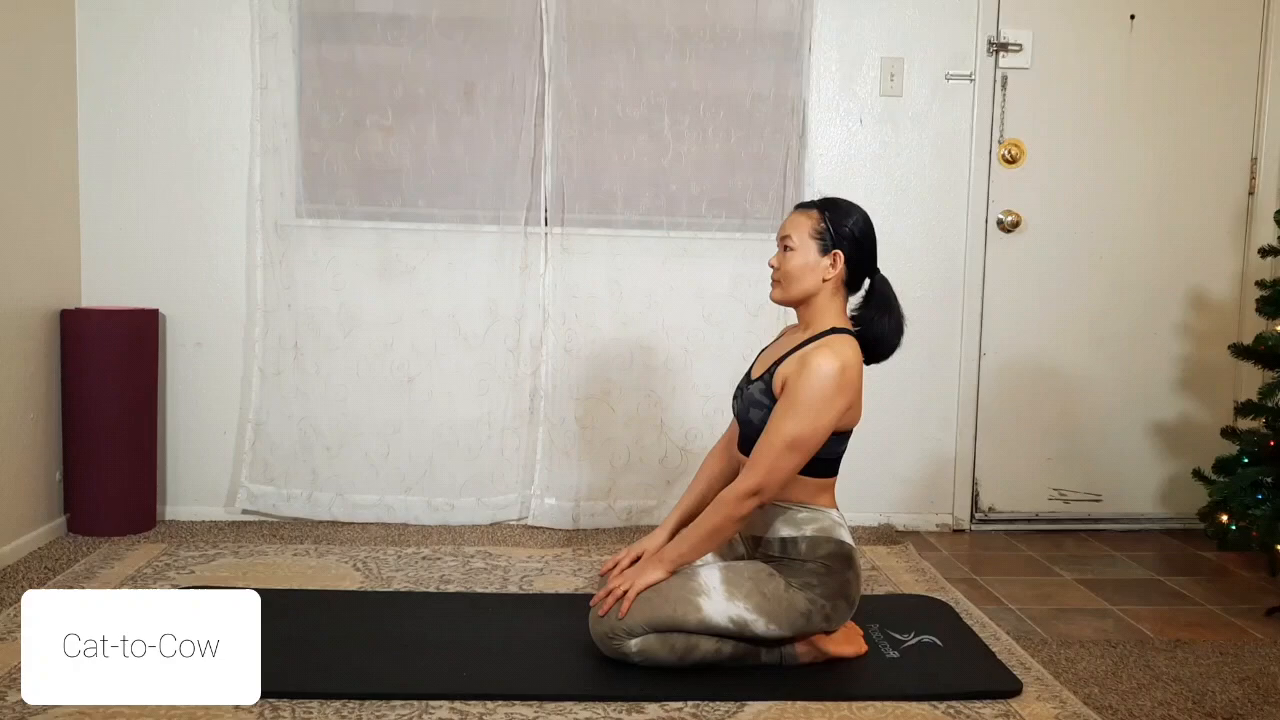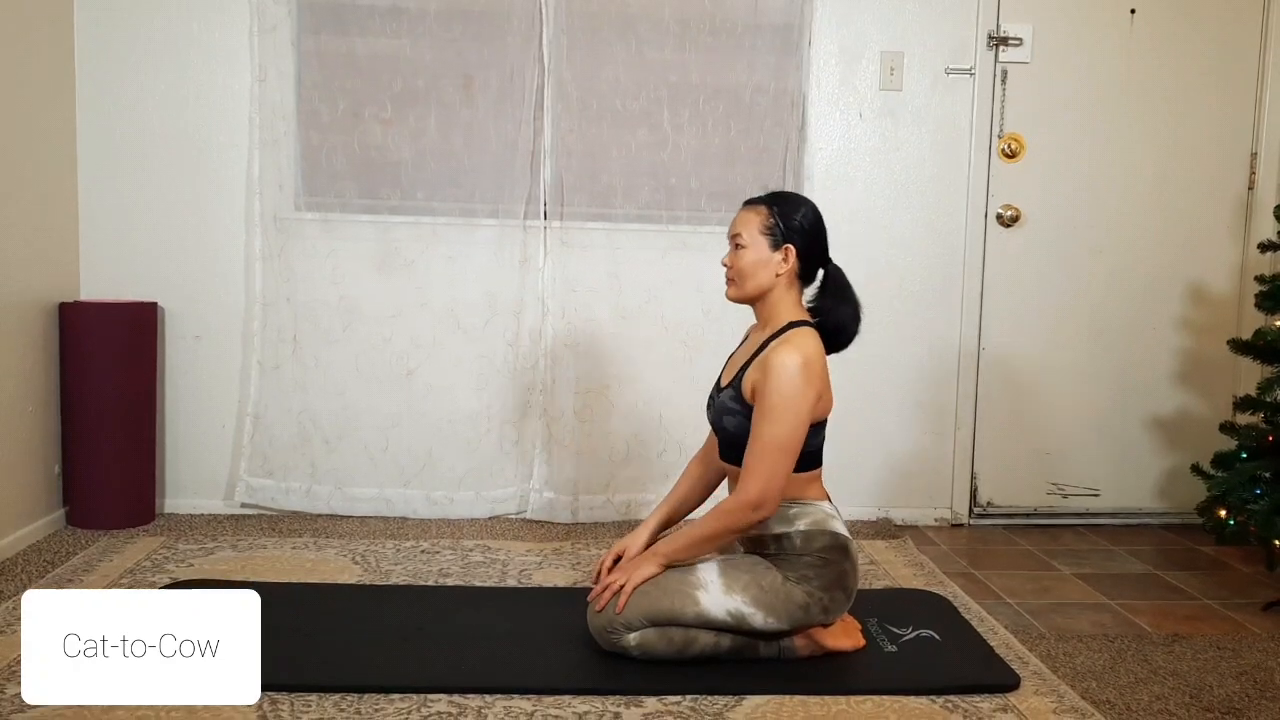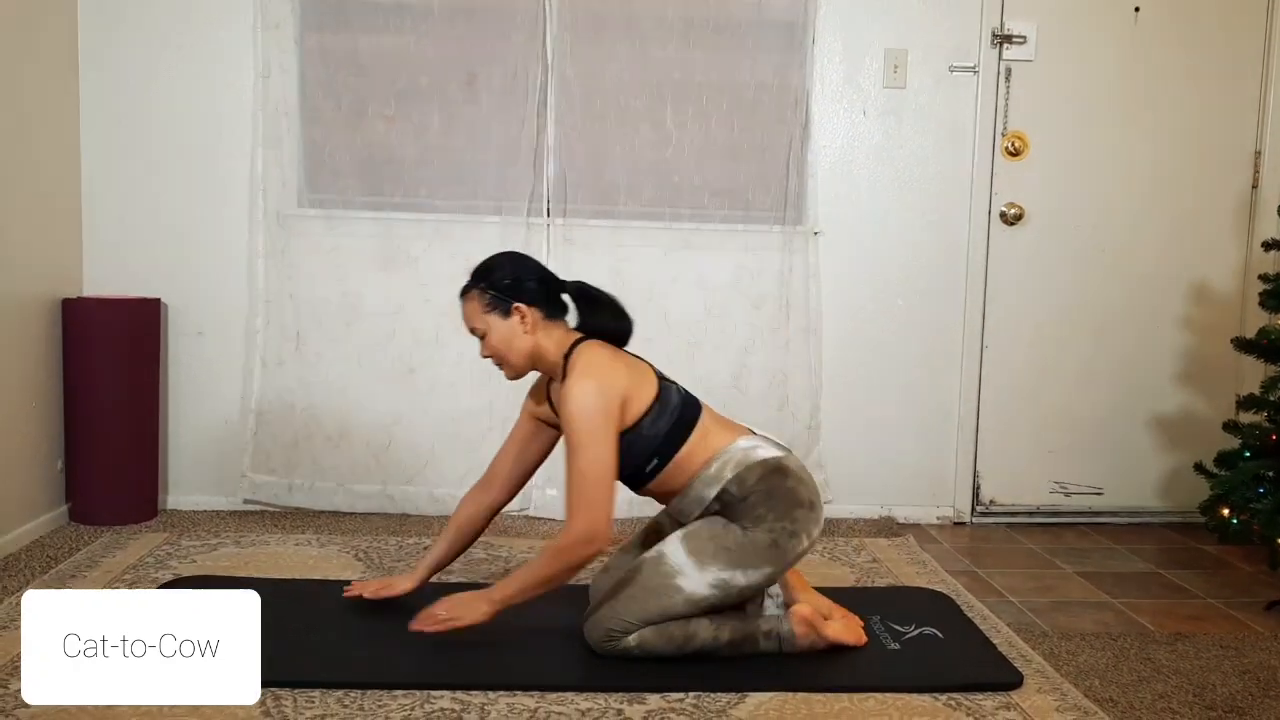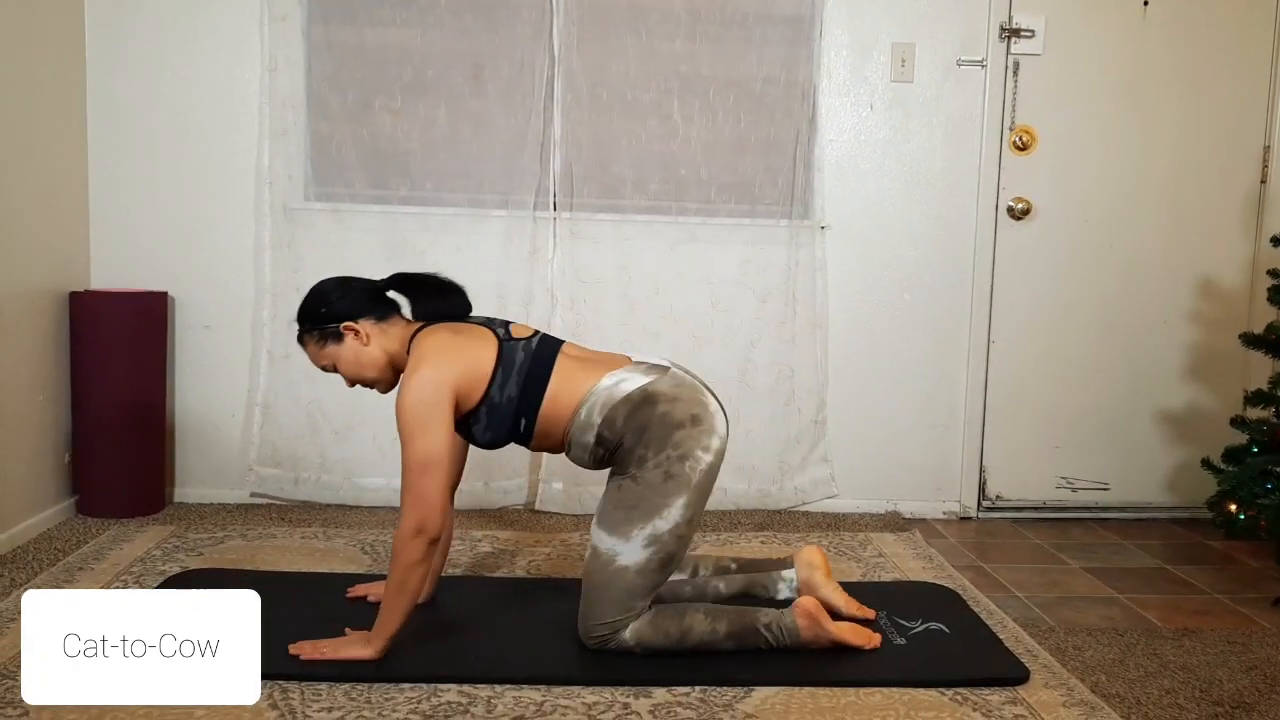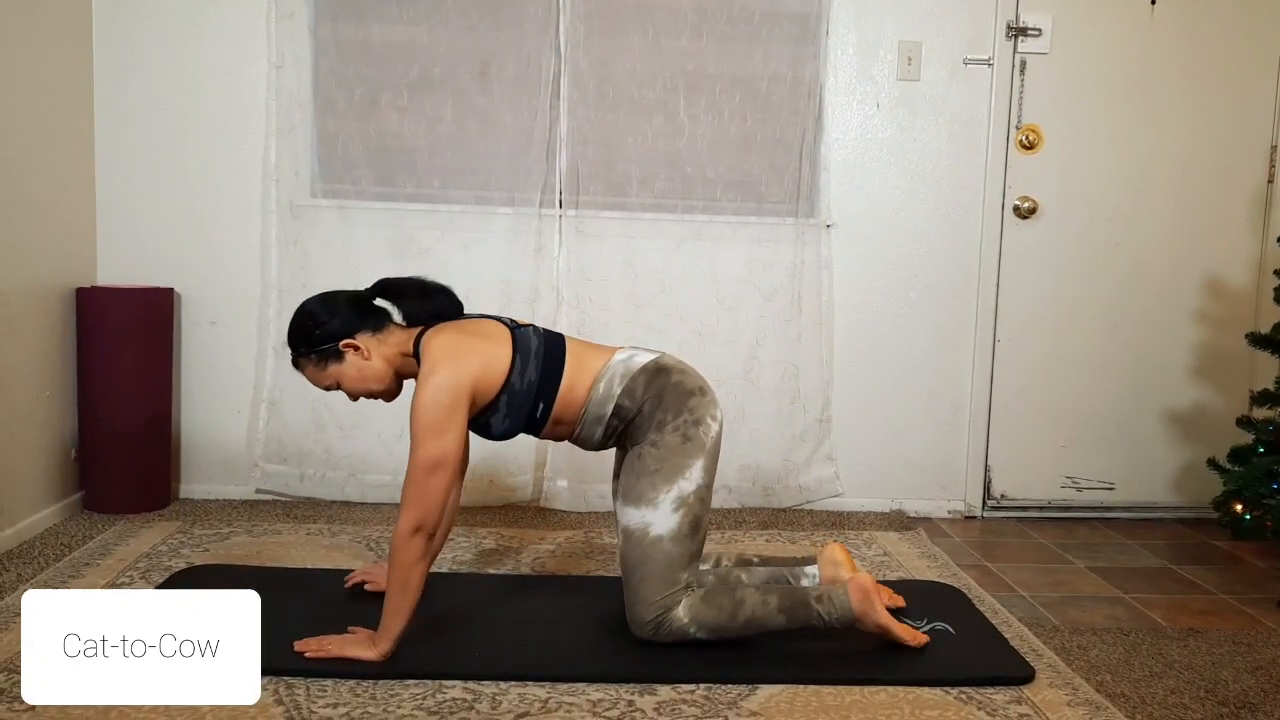
dt=1s
person 1, frame 1
left shoulder: (829, 362)
right shoulder: (793, 340)
left elbow: (753, 488)
right elbow: (730, 449)
left wrist: (664, 562)
right wrist: (663, 533)
left hip: (806, 568)
right hip: (759, 541)
left knee: (616, 624)
right knee: (616, 589)
left ankle: (804, 643)
right ankle: (798, 629)
person 1, frame 2
left shoulder: (791, 358)
right shoulder: (760, 338)
left elbow: (755, 501)
right elbow: (715, 456)
left wrist: (656, 557)
right wrist: (648, 530)
left hip: (803, 564)
right hip: (761, 542)
left knee: (613, 617)
right knee: (614, 586)
left ankle: (799, 637)
right ankle: (794, 622)
person 1, frame 3
left shoulder: (588, 386)
right shoulder: (549, 391)
left elbow: (587, 534)
right elbow: (490, 491)
left wrist: (490, 601)
right wrist: (415, 576)
left hip: (767, 504)
right hip: (719, 500)
left knee: (610, 629)
right knee: (615, 594)
left ankle: (790, 625)
right ankle: (775, 592)
person 1, frame 4
left shoulder: (423, 379)
right shoulder: (449, 346)
left elbow: (420, 525)
right elbow: (443, 494)
left wrist: (375, 641)
right wrist: (418, 585)
left hip: (665, 431)
right hip: (673, 404)
left knee: (607, 628)
right knee: (643, 578)
left ankle: (796, 625)
right ankle: (797, 575)
person 1, frame 5
left shoulder: (442, 375)
right shoulder: (437, 350)
left elbow: (417, 520)
right elbow: (447, 486)
left wrist: (381, 642)
right wrist: (406, 573)
left hip: (670, 409)
right hip: (653, 413)
left knee: (659, 614)
right knee: (662, 575)
left ankle: (846, 601)
right ankle: (819, 569)
